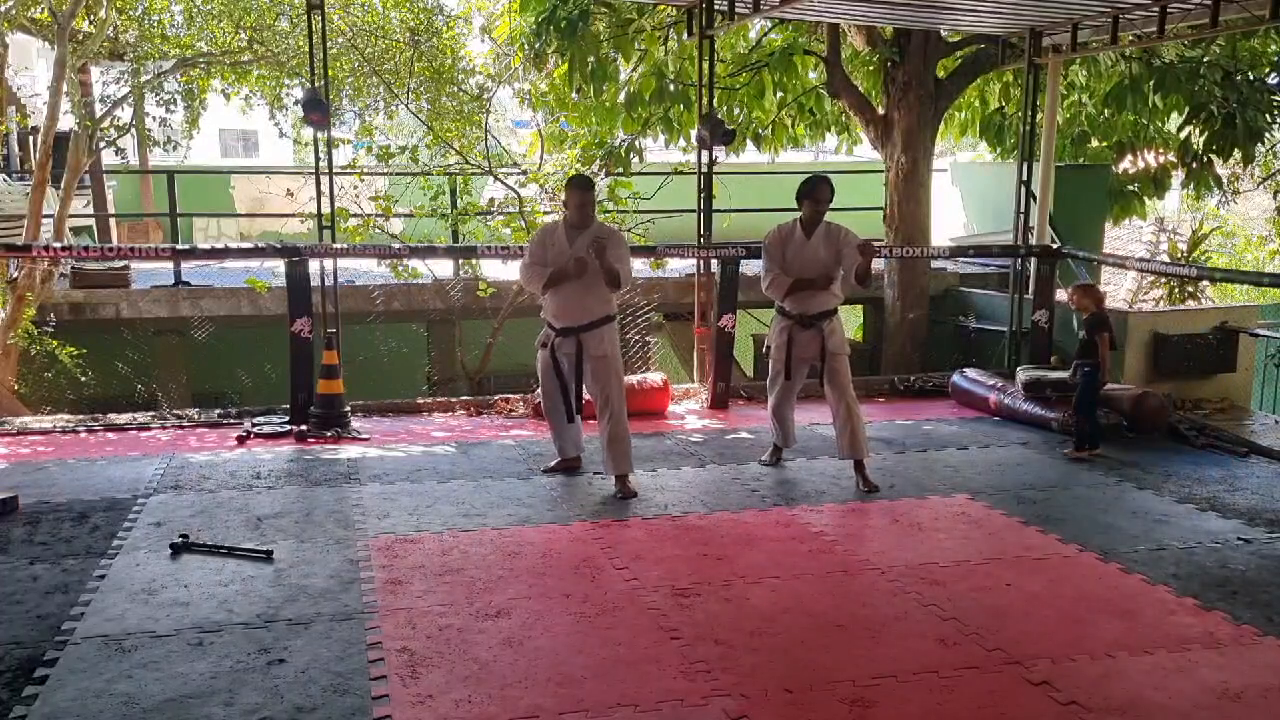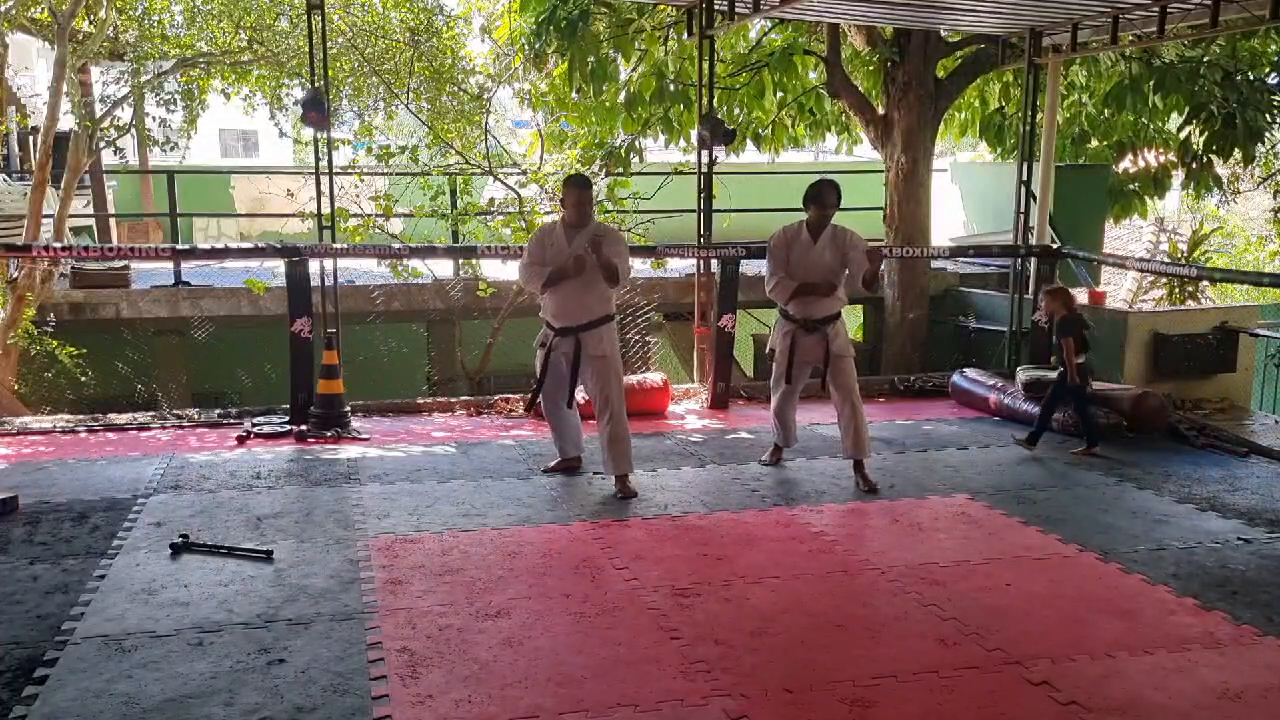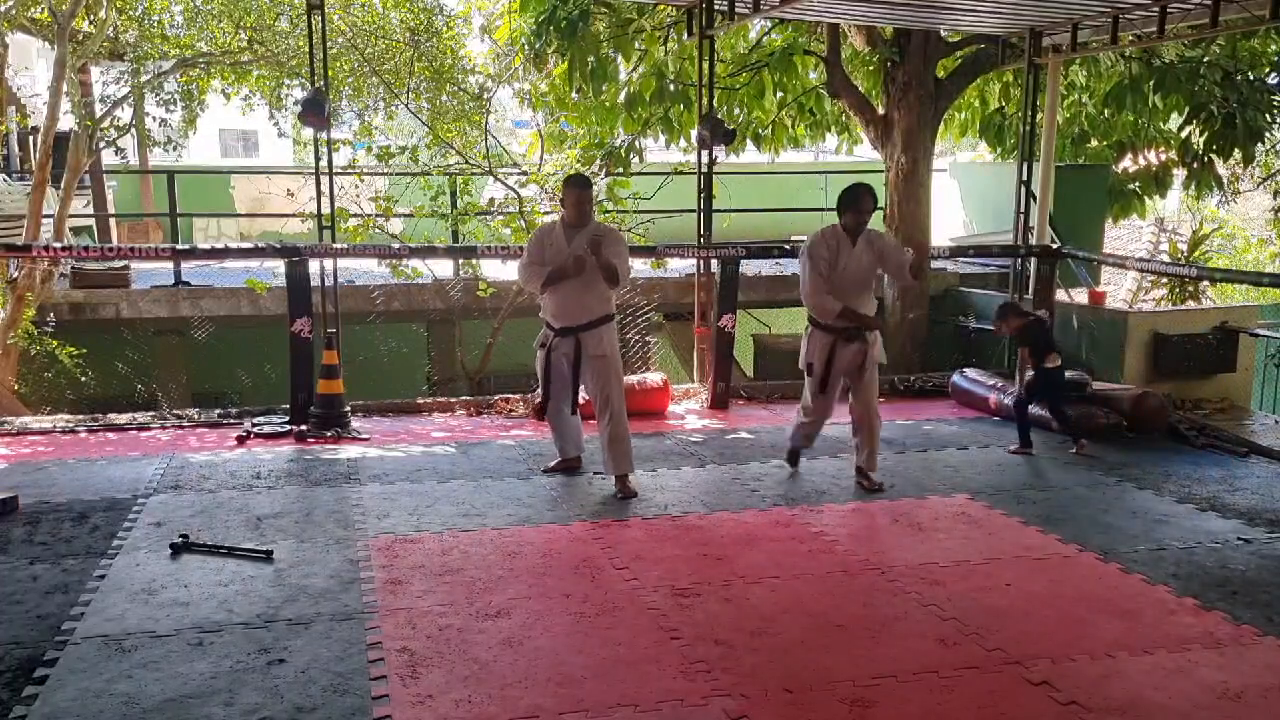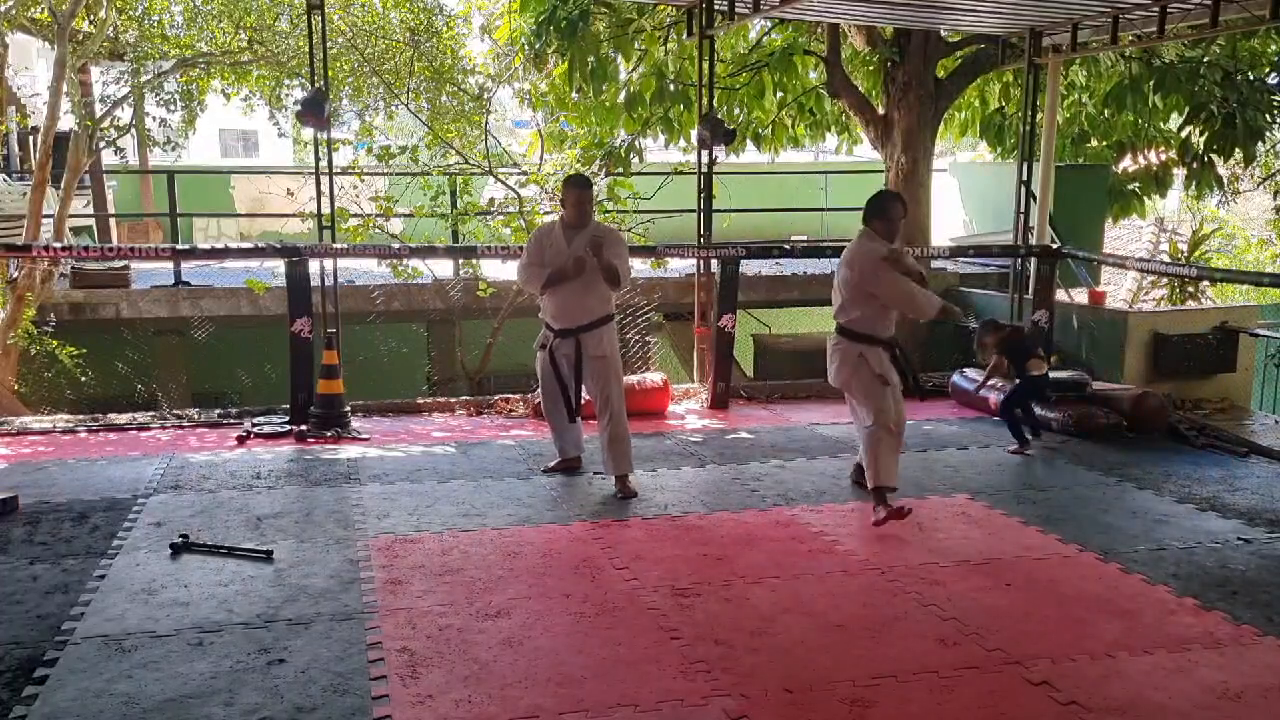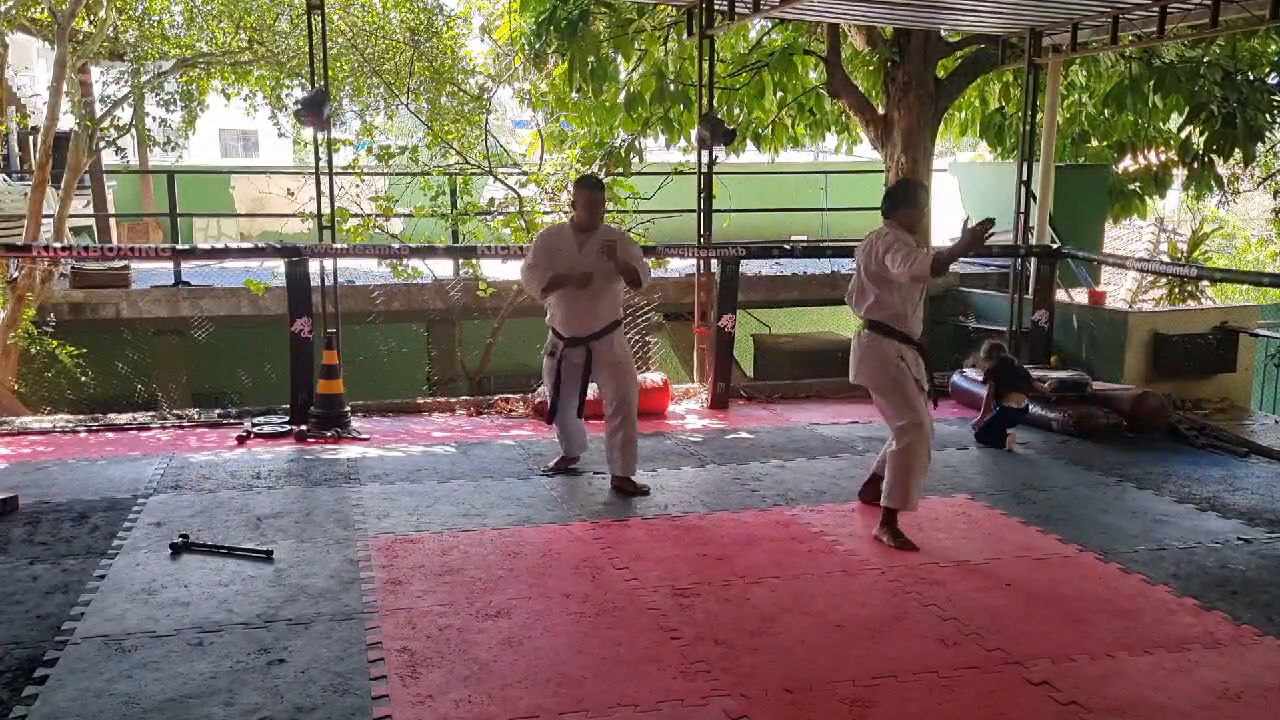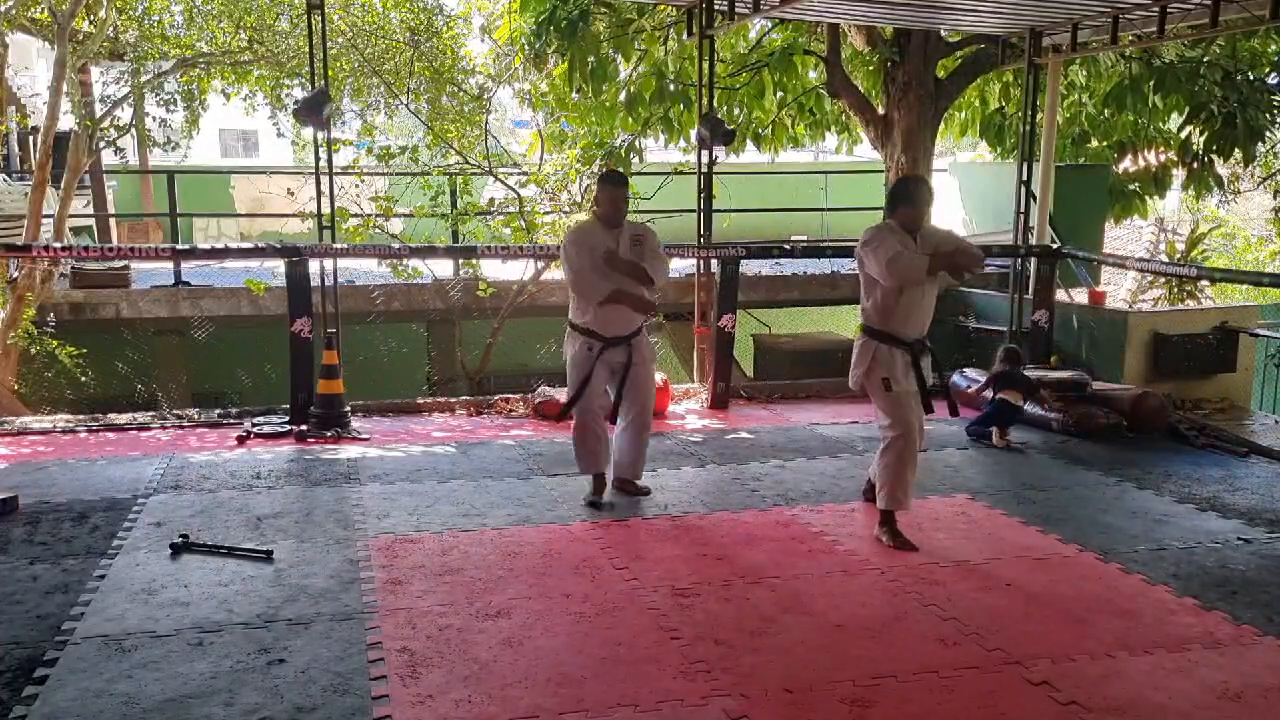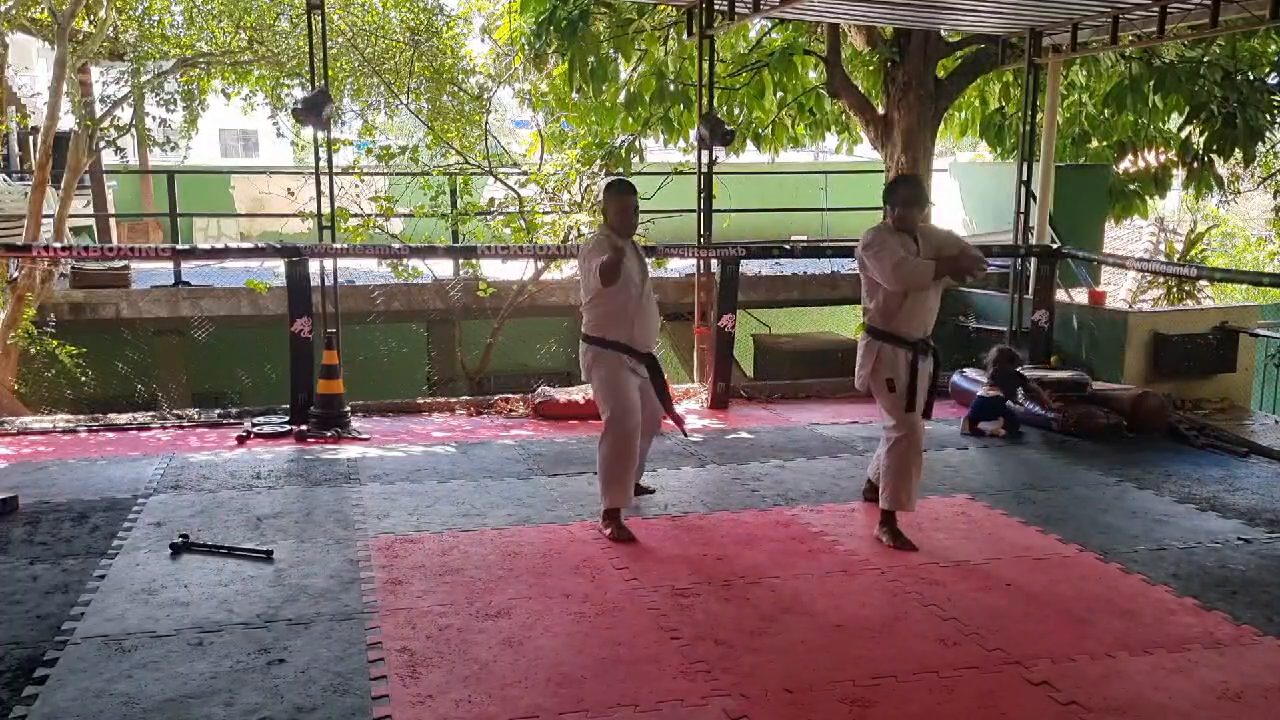
dt=0.3s
person 1, frame 1
left shoulder: (840, 236)
right shoulder: (778, 237)
left elbow: (859, 278)
right elbow: (771, 283)
left wrist: (866, 261)
right wrist: (811, 283)
left hip: (826, 327)
right hip: (788, 326)
left knee: (843, 396)
right knee: (780, 394)
left ankle: (860, 468)
right ankle: (779, 444)
person 1, frame 2
left shoulder: (846, 239)
right shoulder: (784, 238)
left elbow: (866, 281)
right elbow: (775, 286)
left wrist: (874, 266)
right wrist: (814, 288)
left hip: (830, 330)
right hip: (792, 329)
left knee: (848, 396)
right knee: (783, 394)
left ankle: (859, 468)
right ankle: (780, 444)
person 1, frame 3
left shoulder: (876, 241)
right shoulder: (817, 246)
left elbow: (908, 273)
right elbow: (814, 298)
left wrist: (918, 261)
right wrist: (857, 317)
left hip: (861, 338)
right hip: (826, 338)
left knee: (867, 410)
right knee: (817, 406)
left ankle: (863, 470)
right ankle: (797, 444)
person 1, frame 4
left shoulder: (886, 250)
right shoulder: (865, 253)
left elbow: (919, 282)
right elbow: (907, 296)
left wrist: (905, 268)
right wrist: (950, 311)
left hip: (879, 348)
right hip: (857, 350)
left knee: (892, 419)
right knee: (880, 420)
left ankle: (862, 470)
right ankle: (880, 501)
person 1, frame 5
left shoulder: (887, 241)
right shoulder: (892, 240)
right elbow: (916, 265)
right wrist: (962, 247)
left hip: (895, 349)
right hip: (886, 351)
left knee: (910, 429)
right knee: (915, 433)
left ankle: (874, 486)
right ankle: (887, 523)
person 1, frame 6
left shoulder: (929, 236)
right shoulder: (876, 239)
left elbow: (971, 256)
right elbow: (896, 271)
left wrist: (956, 259)
right wrist: (940, 262)
left hip: (912, 351)
right hip: (882, 351)
left knee: (911, 430)
right knee: (902, 432)
left ankle: (873, 487)
right ankle: (887, 523)
person 1, frame 7
left shoulder: (931, 236)
right shoulder: (876, 239)
left elbow: (974, 259)
right elbow: (902, 274)
left wrist: (953, 266)
right wrist: (949, 265)
left hip: (917, 351)
right hip: (886, 351)
left knee: (902, 427)
right knee: (906, 432)
left ankle: (873, 485)
right ankle: (887, 522)
person 2, frame 1
left shoulder: (610, 237)
right shoulder: (545, 235)
left elbow: (620, 281)
right elbow: (529, 276)
left wrist: (604, 262)
right wrist: (567, 272)
left hip: (598, 334)
right hip: (557, 334)
left knee: (610, 403)
right knee: (555, 401)
left ankle: (621, 475)
right ankle: (570, 456)
person 2, frame 2
left shoulder: (609, 235)
right shoulder: (544, 235)
left elbow: (618, 277)
right elbow: (528, 276)
left wrist: (601, 257)
right wrist: (565, 270)
left hip: (596, 334)
right hip: (555, 334)
left knee: (610, 402)
right knee: (555, 400)
left ankle: (621, 475)
right ankle: (570, 455)
person 2, frame 3
left shoulder: (608, 235)
right shoulder: (543, 235)
left elbow: (618, 278)
right elbow: (527, 275)
left wrist: (600, 258)
right wrist: (565, 270)
left hip: (596, 334)
right hip: (555, 334)
left knee: (610, 403)
right knee: (555, 401)
left ankle: (621, 475)
right ankle: (570, 456)
person 2, frame 4
left shoulder: (608, 236)
right shoulder: (543, 236)
left elbow: (619, 280)
right elbow: (527, 276)
left wrist: (601, 259)
right wrist: (565, 271)
left hip: (596, 335)
right hip: (555, 335)
left knee: (610, 404)
right knee: (556, 402)
left ankle: (621, 475)
right ankle: (570, 455)
person 2, frame 5
left shoulder: (618, 239)
right shoulder: (550, 238)
left elbow: (640, 278)
right elbow: (531, 278)
left wrist: (620, 263)
right wrist: (566, 279)
left hip: (607, 340)
right hip: (564, 341)
left knee: (623, 405)
right knee: (559, 404)
left ankle: (622, 474)
right ankle: (571, 453)
person 2, frame 6
left shoulder: (642, 234)
right shoulder: (578, 237)
left elbow: (657, 273)
right elbow: (583, 287)
left wrist: (622, 265)
right wrist: (633, 300)
left hip: (632, 342)
right hip: (588, 342)
left knee: (639, 412)
right knee: (587, 411)
left ankle: (626, 475)
right ankle: (598, 476)
person 2, frame 7
left shoulder: (631, 247)
right shoulder: (597, 247)
right elbow: (605, 277)
right wrist: (615, 258)
left hip: (638, 354)
right hip: (607, 354)
left knee: (649, 421)
right knee: (622, 427)
left ankle: (628, 480)
right ankle: (611, 513)
